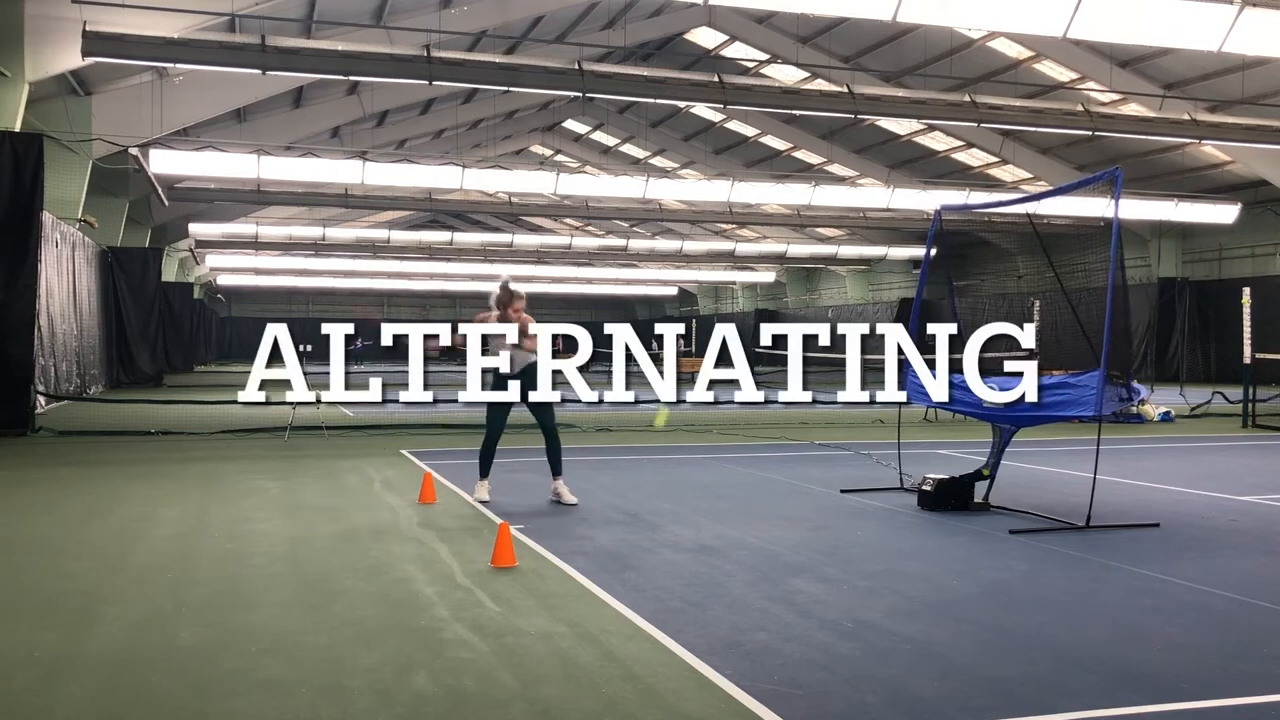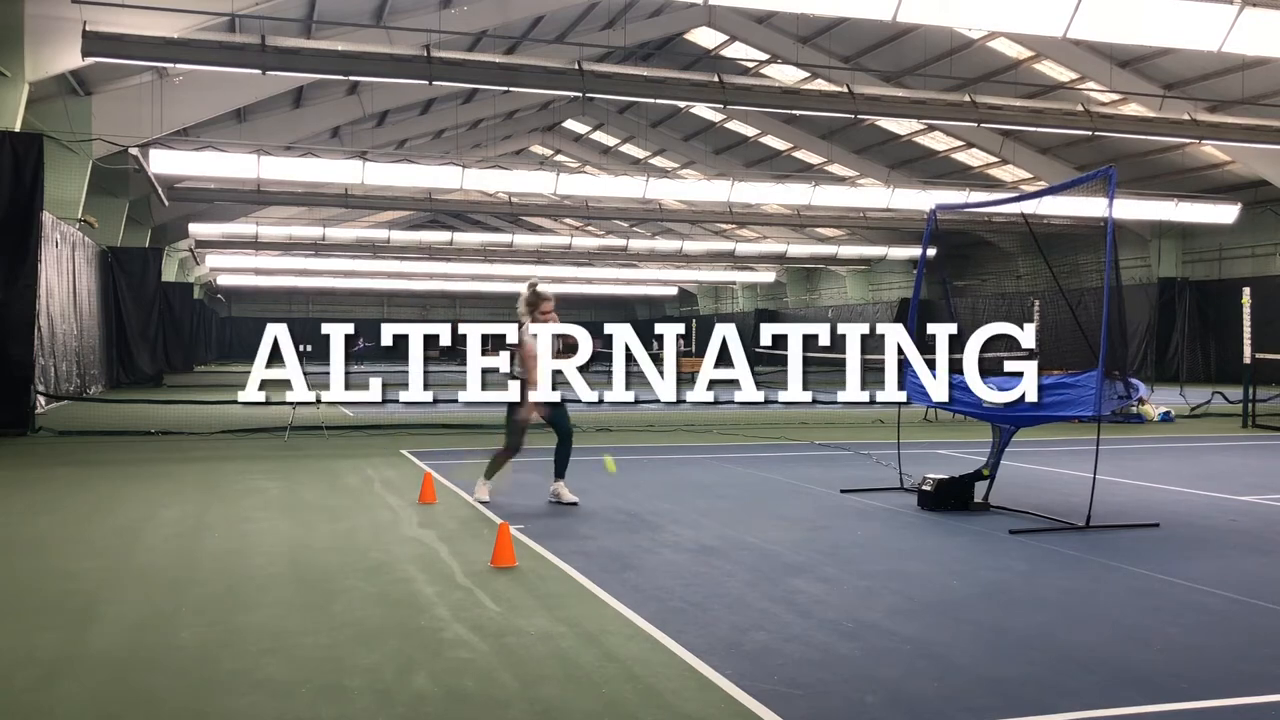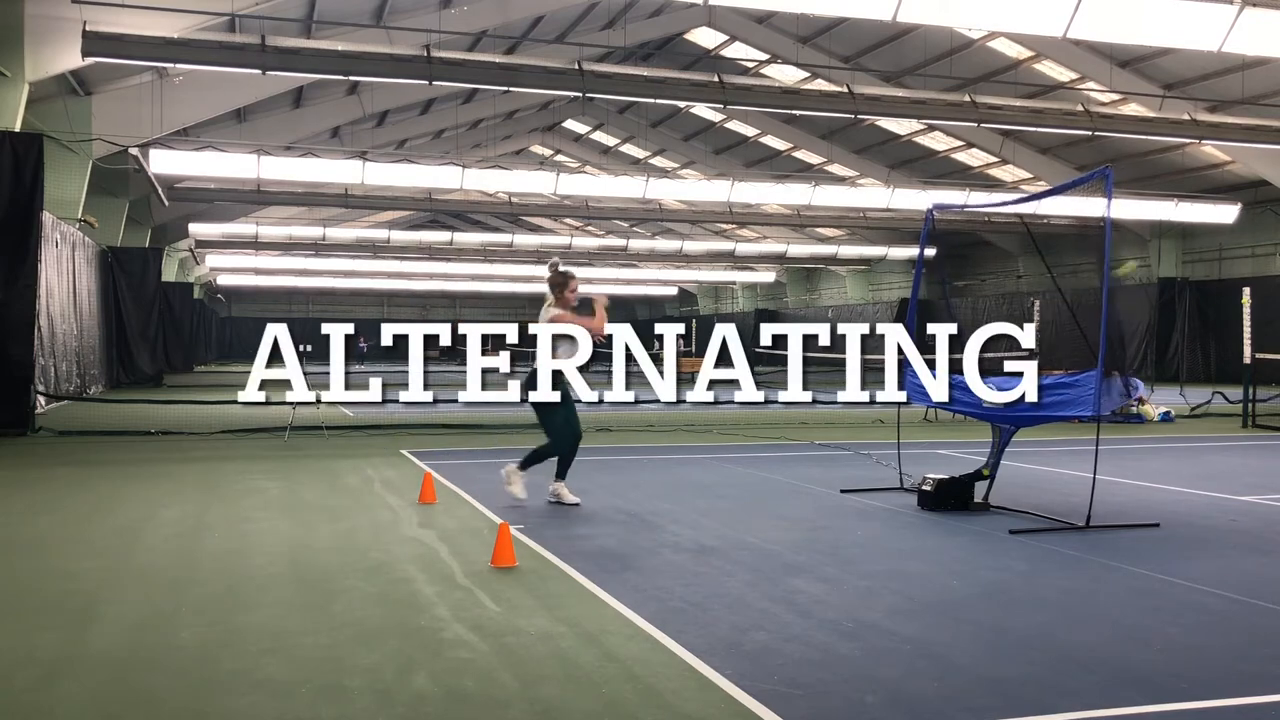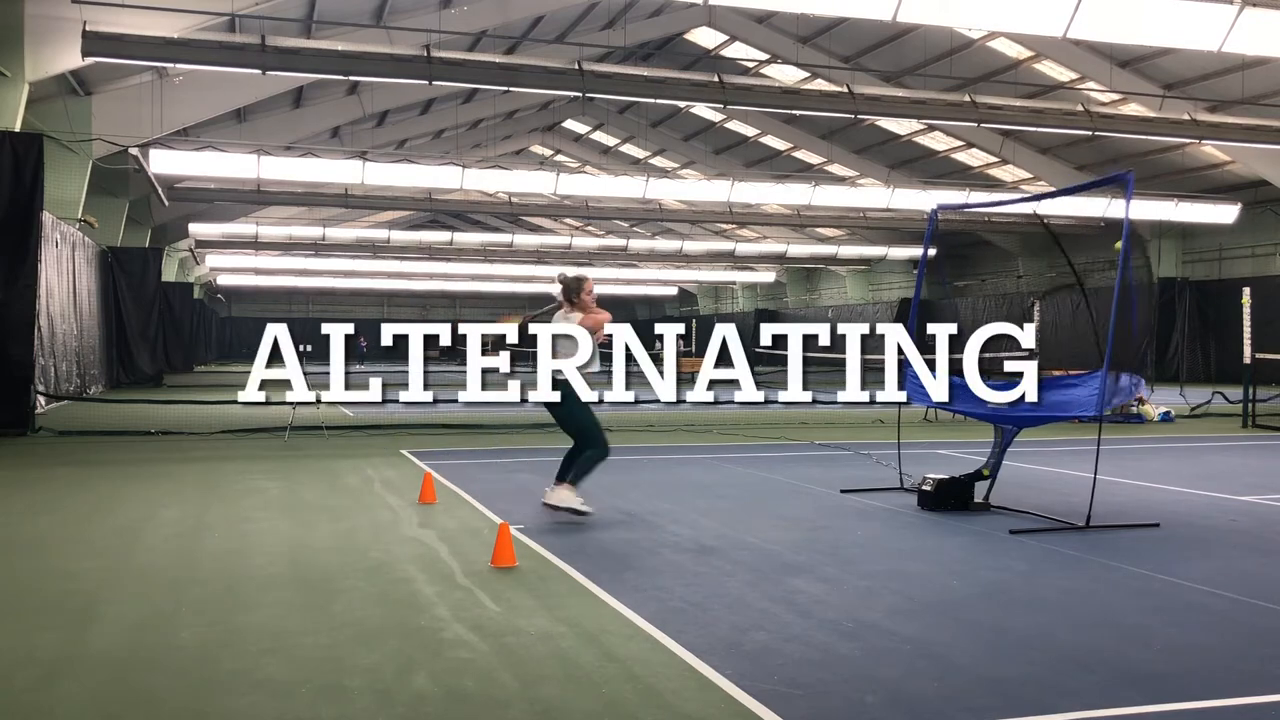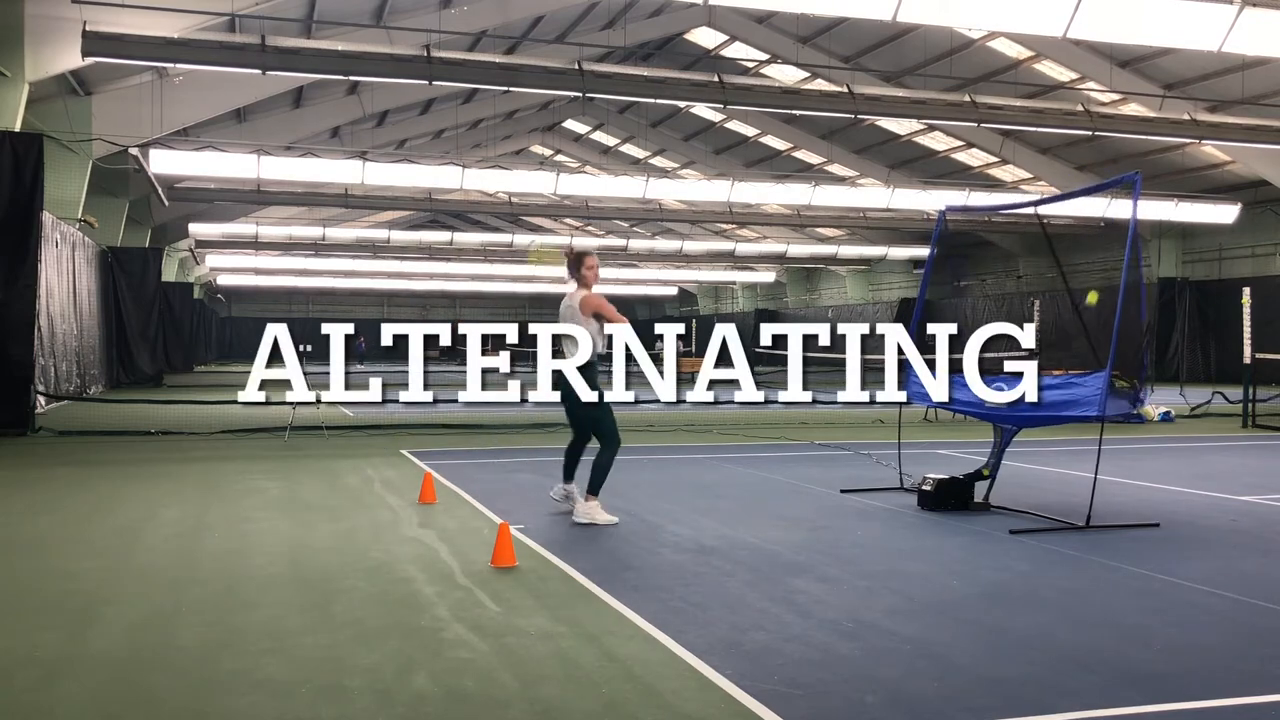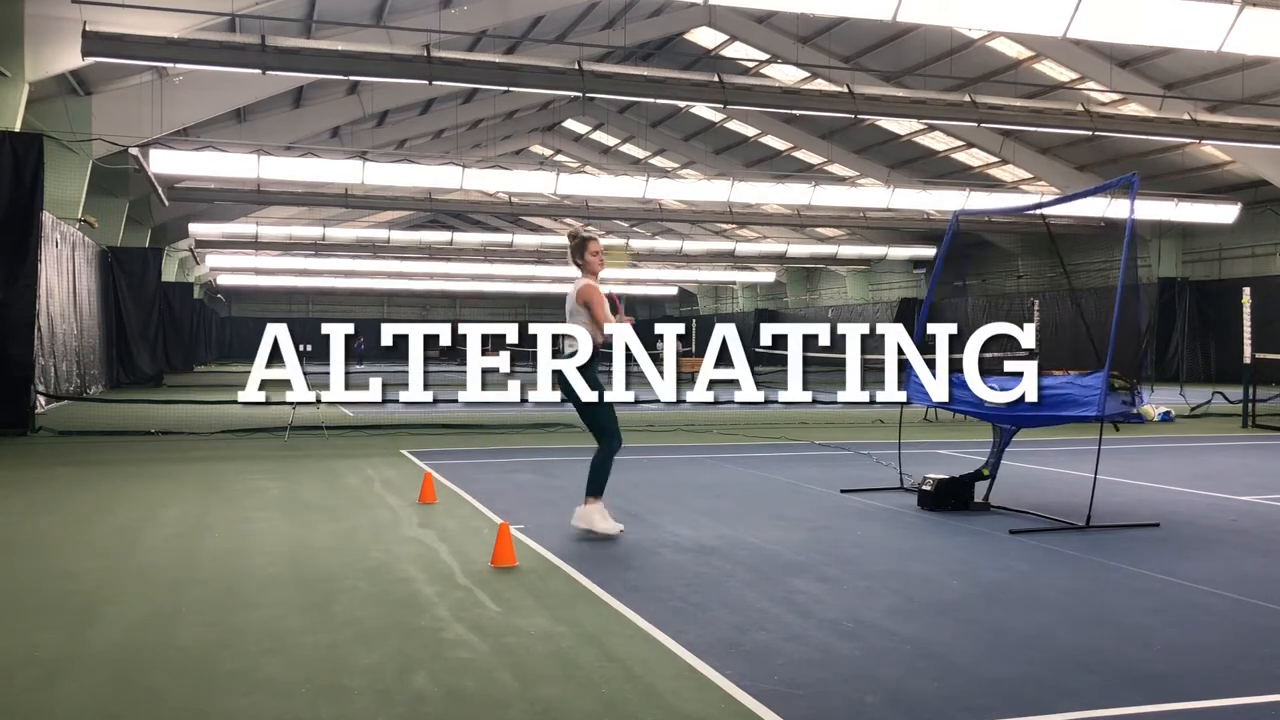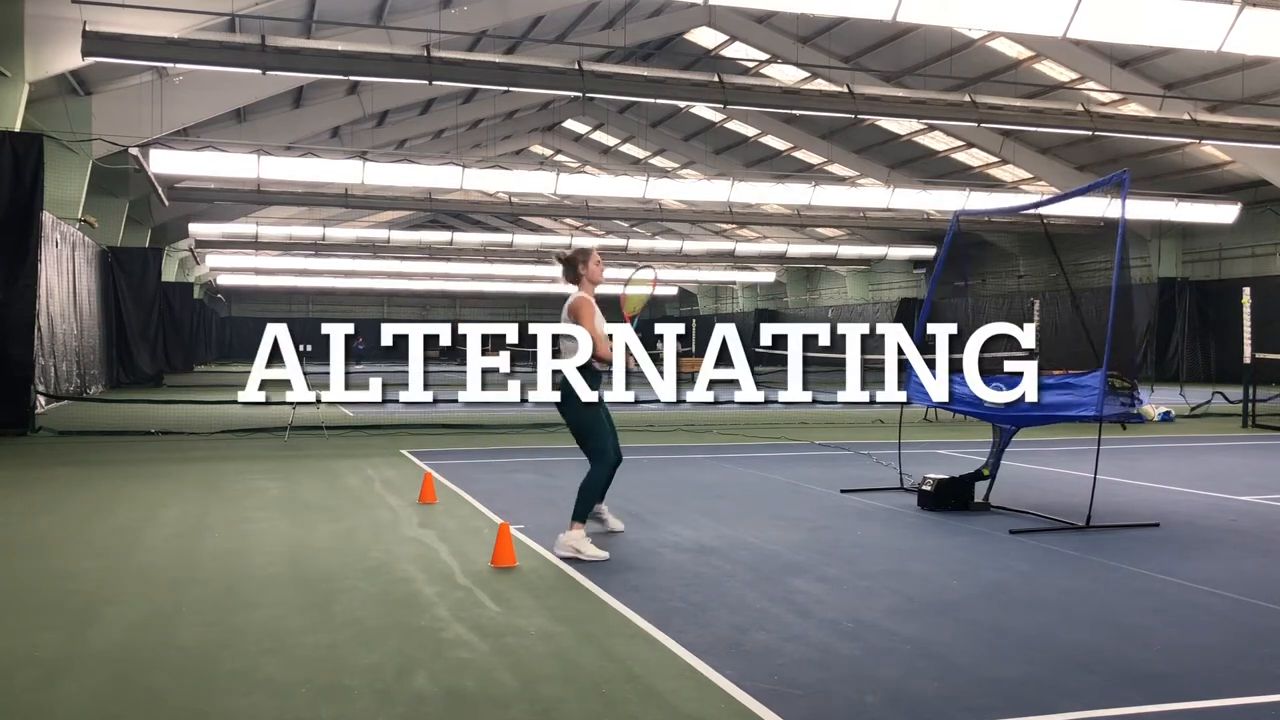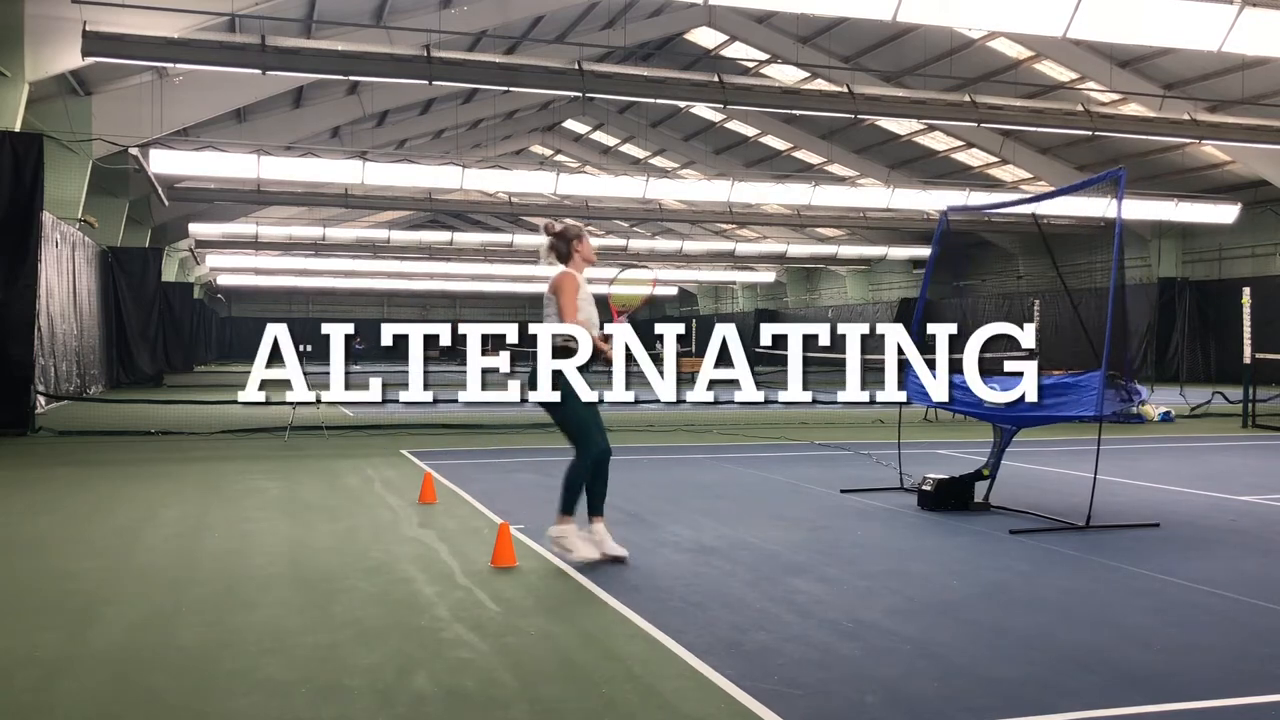
dt=0.2s
person 1, frame 1
left shoulder: (526, 322)
right shoulder: (485, 320)
left elbow: (534, 347)
left hip: (531, 378)
right hip: (503, 381)
left knee: (551, 432)
right knee: (492, 436)
left ankle: (558, 485)
right ankle: (482, 483)
person 1, frame 2
left shoulder: (552, 321)
right shoulder: (526, 336)
right elbow: (532, 374)
right wrist: (528, 405)
right hip: (523, 388)
left knee: (566, 433)
right knee: (512, 446)
left ankle: (558, 486)
right ankle: (484, 482)
person 1, frame 3
left shoulder: (553, 307)
right shoulder: (558, 316)
right elbow: (599, 328)
left wrist: (590, 332)
right wrist: (601, 306)
left hip: (555, 380)
left knee: (573, 436)
right knee: (560, 443)
left ankle: (558, 487)
right ankle: (515, 470)
person 1, frame 4
left shoulder: (561, 317)
right shoulder: (586, 321)
right elbow: (607, 316)
left wrist: (592, 340)
right wrist: (590, 309)
left hip: (557, 391)
right hip: (568, 394)
left knee: (583, 443)
right knee: (599, 447)
left ankle: (559, 488)
right ankle: (563, 491)
person 1, frame 5
left shoulder: (570, 299)
right shoulder: (592, 300)
right elbow: (625, 325)
left wrist: (605, 324)
right wrist: (613, 320)
right hip: (582, 375)
left knee: (582, 436)
right knee: (611, 442)
left ankle: (565, 488)
right ankle: (589, 505)
person 1, frame 6
left shoulder: (583, 288)
right shoulder: (589, 288)
right elbow: (607, 332)
left wrist: (616, 323)
right wrist: (621, 325)
left hip: (582, 371)
right hip: (582, 372)
left knee: (610, 441)
right knee: (610, 442)
left ankle: (591, 507)
right ankle: (591, 509)
person 1, frame 7
left shoulder: (586, 303)
right shoulder: (582, 302)
right elbow: (597, 351)
right wrist: (623, 360)
left hip: (585, 390)
right hip: (576, 390)
left knee: (613, 455)
right knee: (603, 459)
left ankle: (597, 508)
right ankle: (573, 537)
person 1, frame 8
left shoulder: (576, 282)
right shoulder: (565, 278)
right elbow: (570, 329)
left wrist: (602, 338)
right wrist: (603, 346)
left hip: (569, 376)
right hip: (556, 374)
left knee: (600, 453)
right knee: (589, 451)
left ankle: (596, 531)
right ankle: (563, 528)
